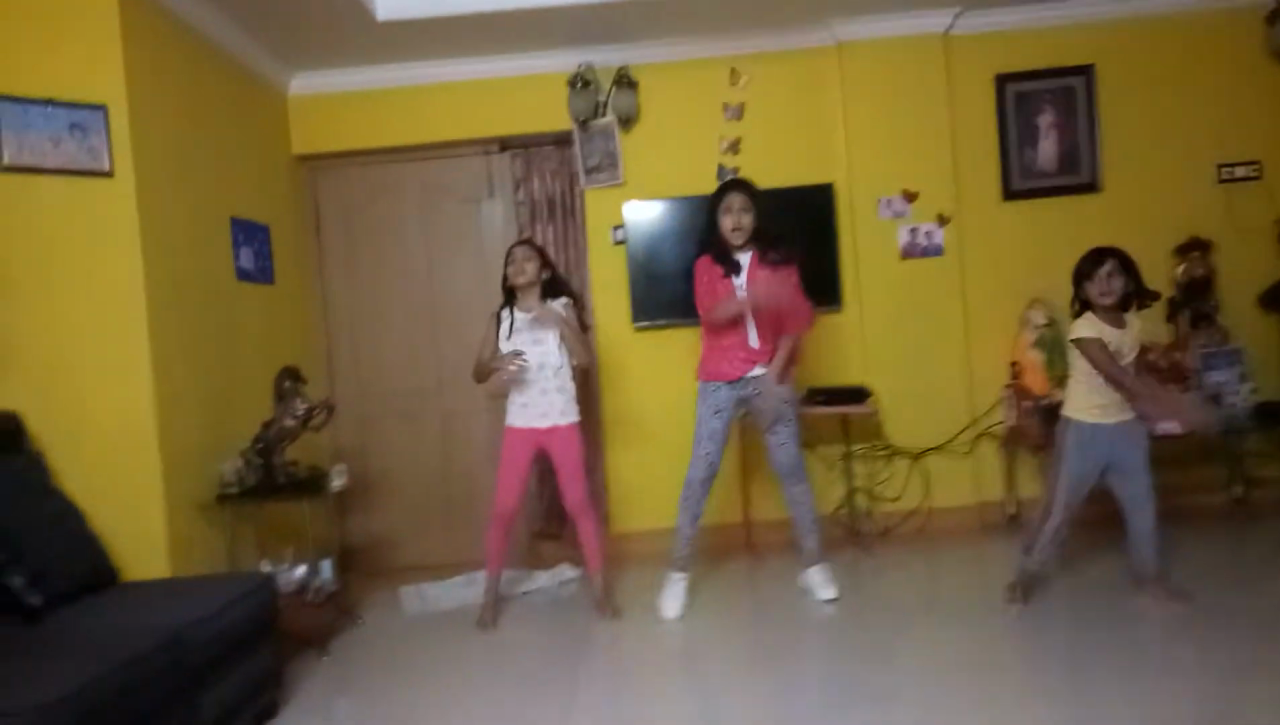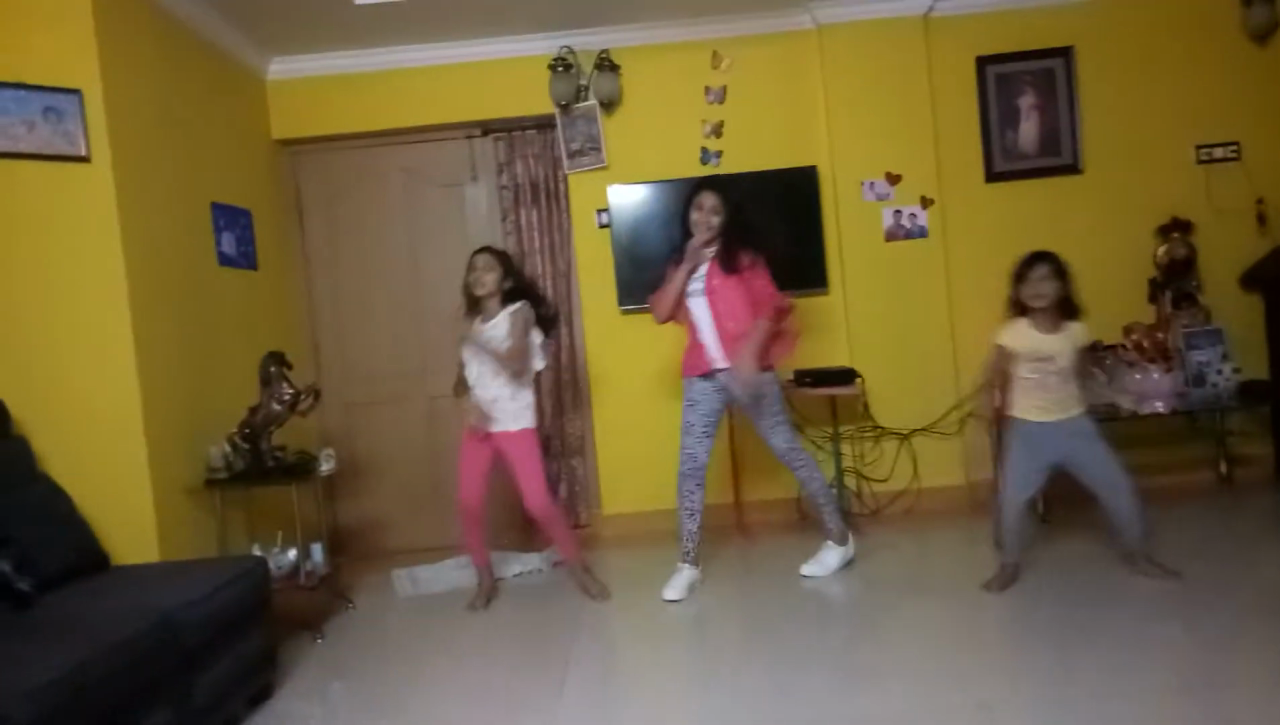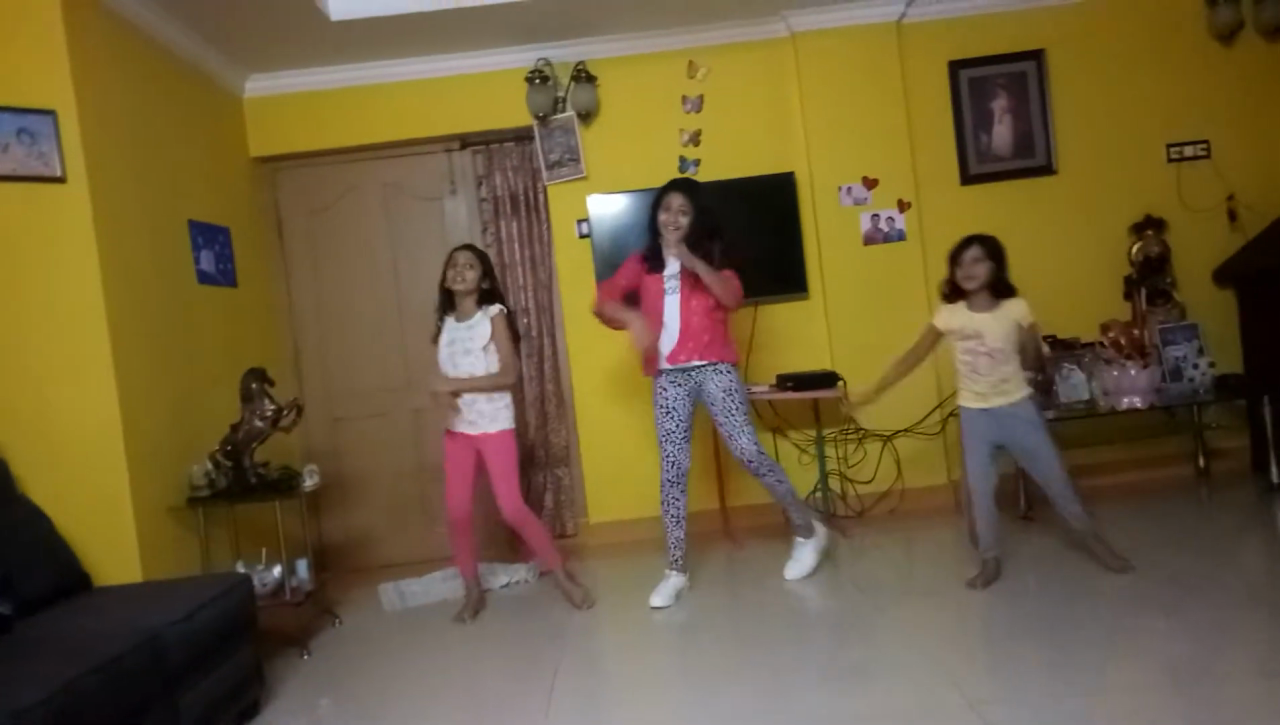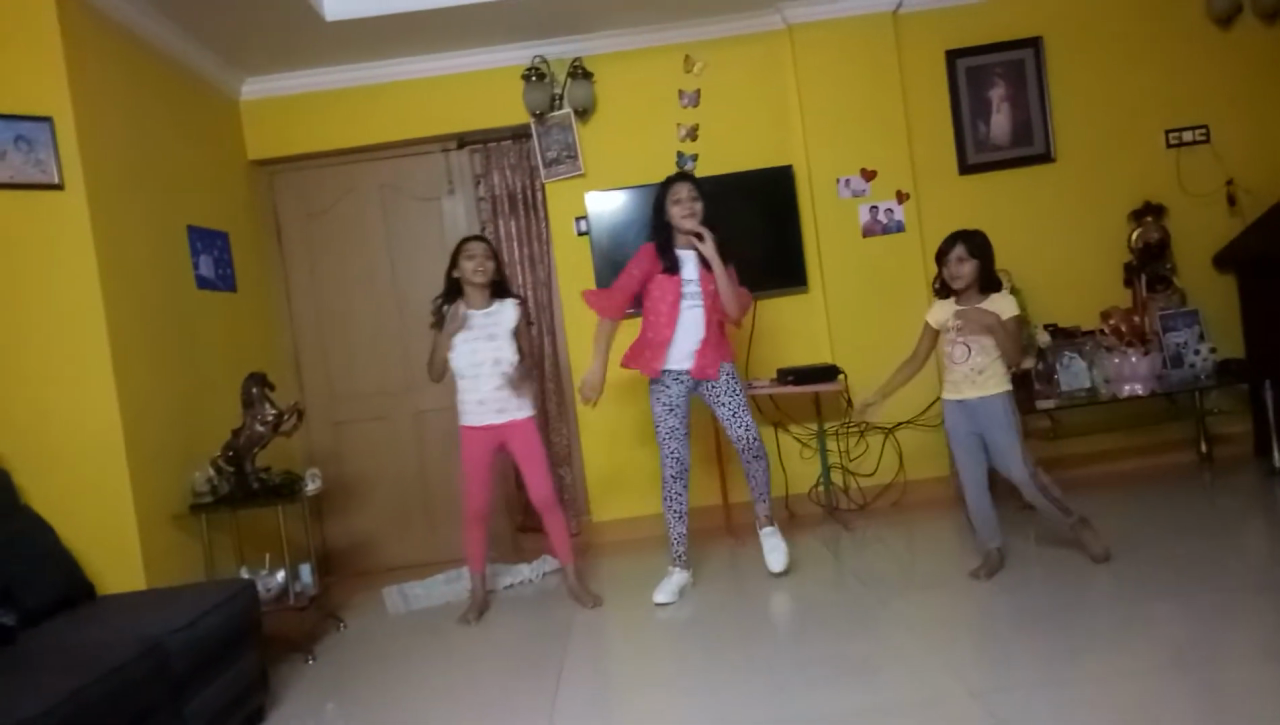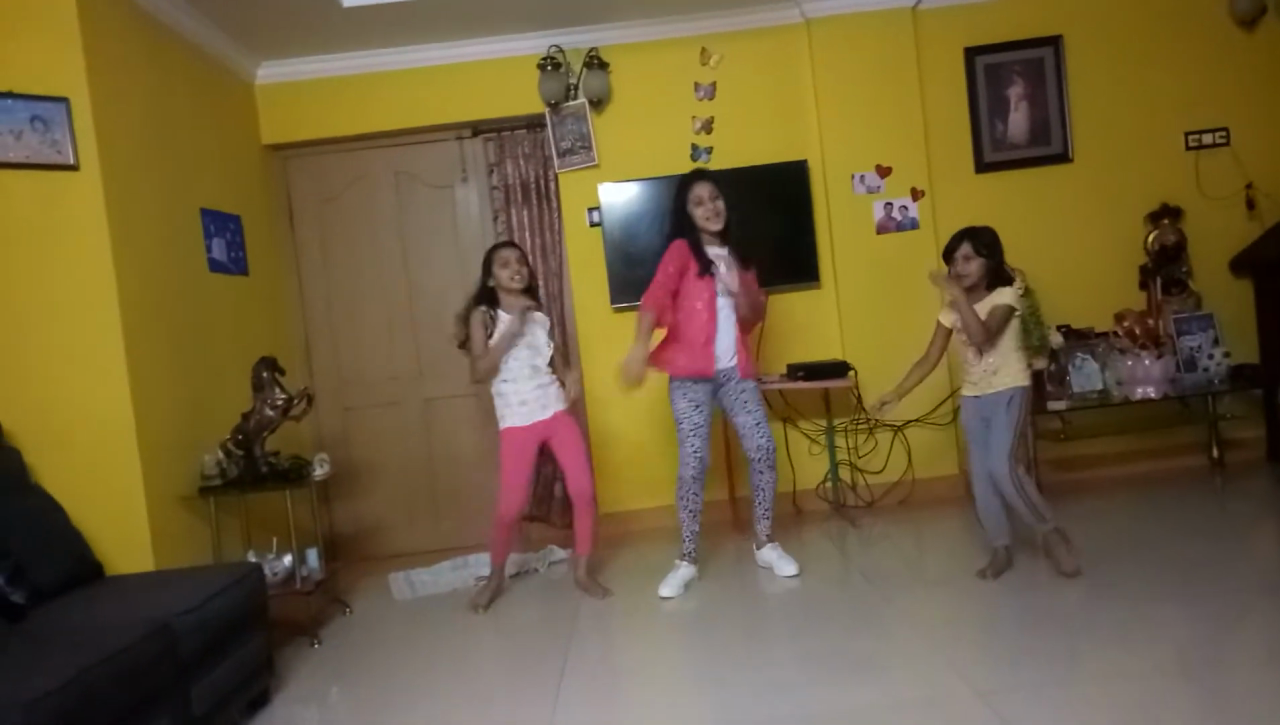
dt=0.2s
person 1, frame 1
left shoulder: (778, 261)
right shoulder: (708, 264)
left elbow: (795, 320)
right elbow: (711, 315)
left wrist: (775, 371)
right wrist: (751, 299)
left hip: (769, 377)
right hip: (721, 379)
left knee: (791, 467)
right knee: (701, 470)
left ankle: (814, 566)
right ankle: (677, 572)
person 1, frame 2
left shoulder: (741, 257)
right shoulder: (683, 263)
left elbow: (768, 308)
right elbow: (661, 312)
left wrist: (752, 359)
right wrist: (687, 265)
left hip: (748, 370)
right hip: (702, 376)
left knee: (789, 451)
right knee: (691, 466)
left ankle: (838, 538)
right ankle: (687, 565)
person 1, frame 3
left shoulder: (709, 254)
right shoulder: (643, 261)
left elbow: (732, 297)
right elbow: (603, 301)
left wrist: (691, 261)
right wrist: (632, 321)
left hip: (713, 368)
right hip: (668, 376)
left knee: (749, 452)
right knee: (672, 472)
left ankle: (807, 529)
right ankle: (676, 571)
person 1, frame 4
left shoulder: (712, 255)
right shoulder: (651, 256)
left elbow: (736, 311)
right elbow: (612, 303)
left wrist: (713, 256)
right wrist: (598, 362)
left hip: (714, 366)
right hip: (666, 373)
left knee: (749, 441)
right knee: (674, 468)
left ankle: (766, 524)
right ankle: (679, 567)
person 1, frame 5
left shoulder: (735, 255)
right shoulder: (680, 252)
left elbow: (751, 316)
right elbow: (655, 299)
left wrist: (740, 283)
right wrist: (640, 348)
left hip: (737, 371)
right hip: (691, 374)
left knee: (762, 452)
right knee: (693, 466)
left ankle: (766, 544)
right ankle: (687, 561)
person 2, frame 1
left shoulder: (562, 308)
right shoulder: (502, 317)
left elbow: (584, 358)
right elbow: (478, 373)
left wrist: (555, 321)
right wrist: (498, 363)
left hip: (563, 421)
right hip: (520, 424)
left knee: (579, 502)
right knee: (504, 508)
left ankle: (599, 587)
right ankle: (491, 594)
person 2, frame 2
left shoulder: (518, 314)
right shoulder: (471, 323)
left elbow: (516, 366)
right elbow: (461, 383)
left wrist: (479, 342)
right wrist: (468, 402)
left hip: (517, 425)
right hip: (480, 427)
left knee: (539, 505)
right knee: (468, 505)
left ankle: (579, 570)
right ankle: (485, 580)
person 2, frame 3
left shoulder: (495, 316)
right shoulder: (445, 324)
left elbow: (509, 376)
left wrist: (453, 384)
right wrist: (446, 394)
left hip: (496, 427)
right hip: (459, 430)
left knee: (512, 510)
right knee: (457, 514)
left ankle: (563, 576)
right ankle: (473, 591)
person 2, frame 4
left shoulder: (511, 308)
right shoulder: (447, 314)
left elbow: (528, 356)
right elbow: (435, 374)
left wrist: (521, 373)
right wrist: (448, 335)
left hip: (518, 417)
right hip: (474, 424)
left knee: (544, 497)
right knee: (475, 508)
left ankle: (573, 579)
right ankle: (479, 591)
person 2, frame 5
left shoulder: (539, 318)
right shoulder: (482, 316)
right elbow: (482, 371)
left wrist: (568, 373)
right wrist: (510, 332)
left hip: (557, 413)
right hip: (516, 423)
left knee: (583, 492)
right knee: (510, 508)
left ankle: (583, 571)
right ankle: (495, 578)
person 3, frame 1
left shoulder: (1133, 323)
right shoulder: (1085, 327)
right elbow: (1117, 375)
right wrist: (1169, 403)
left hip: (1124, 427)
right hip: (1082, 427)
left knee: (1141, 503)
right knee: (1062, 503)
left ankle: (1151, 576)
right ankle: (1029, 571)
person 3, frame 2
left shoulder: (1074, 330)
right shoulder: (1012, 334)
left elbow: (1078, 375)
right elbow: (1000, 384)
right wrist: (998, 427)
left hip: (1073, 423)
right hip: (1029, 427)
left knee: (1119, 487)
right knee: (1013, 498)
left ankle: (1138, 554)
right ankle: (1009, 563)
person 3, frame 3
left shoulder: (1017, 309)
right shoulder: (949, 315)
left elbow: (1032, 361)
right elbow: (914, 357)
left wrist: (1027, 344)
right wrist: (873, 392)
left hip: (1017, 408)
right hip: (974, 415)
left knee: (1052, 475)
right knee: (980, 491)
left ankle: (1091, 539)
right ankle: (990, 560)
person 3, frame 4
left shoulder: (1002, 303)
right shoulder: (941, 310)
left elbow: (1014, 358)
right elbow: (916, 361)
left wrist: (994, 324)
right wrist: (879, 395)
left hip: (995, 400)
right hip: (956, 406)
left knee: (1020, 472)
right knee: (972, 483)
left ankle: (1076, 523)
right ankle: (992, 550)
person 3, frame 5
left shoulder: (1005, 296)
right shoulder: (951, 309)
left elbow: (982, 339)
right elbow: (929, 359)
left wrist: (959, 297)
right wrist: (894, 395)
left hip: (1009, 393)
right hip: (973, 399)
left knee: (1003, 468)
right knee: (980, 478)
left ankle: (1051, 533)
right ankle: (1000, 549)
